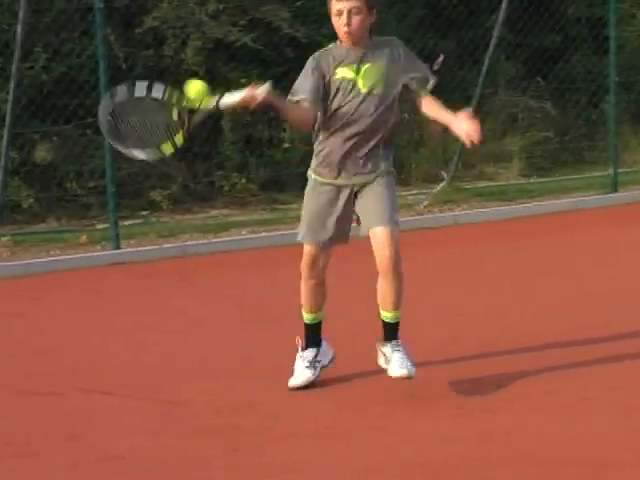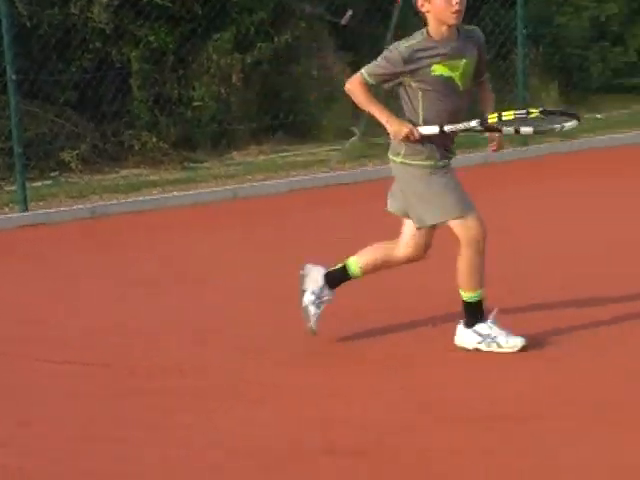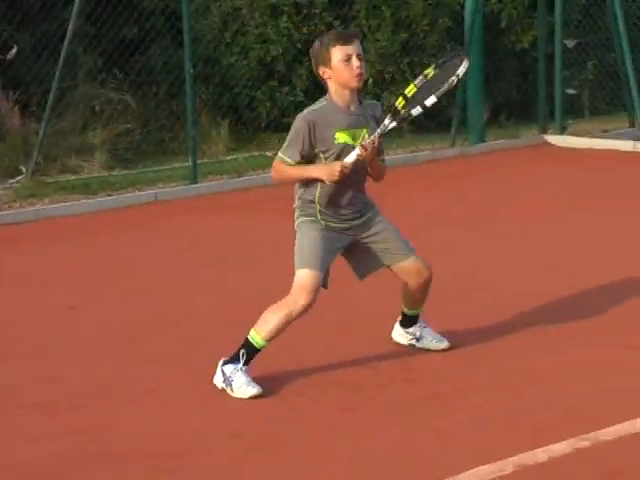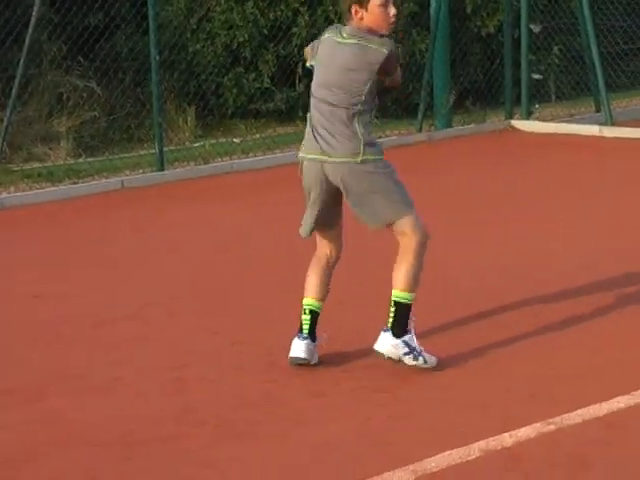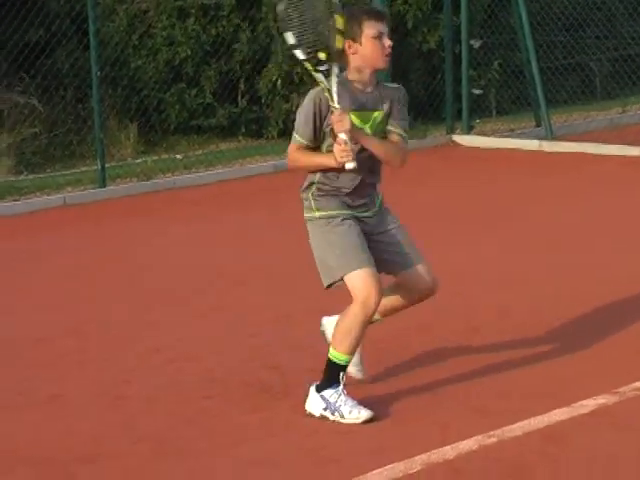
dt=1s
person 1, frame 1
left shoulder: (392, 51)
right shoulder: (320, 63)
left elbow: (423, 97)
right elbow: (304, 120)
left wrist: (455, 120)
right wrist: (270, 100)
left hip: (374, 174)
right hip: (326, 176)
left knee: (387, 256)
right knee: (312, 263)
left ankle: (391, 344)
right ankle: (314, 347)
person 1, frame 2
left shoulder: (474, 38)
right shoulder: (407, 52)
left elbow: (481, 82)
right elbow: (354, 84)
right wrist: (390, 122)
left hip: (436, 157)
right hip: (417, 159)
left knee: (410, 249)
right knee: (474, 233)
left ankle: (324, 280)
right ankle: (476, 324)
person 1, frame 3
left shoulder: (372, 112)
right shoulder: (311, 119)
left elbow: (379, 174)
right elbow: (279, 171)
left wrist: (374, 159)
right wrist: (322, 171)
left hip: (362, 215)
right hip: (318, 219)
left knee: (419, 274)
right knee: (302, 297)
left ankle: (409, 327)
right ankle: (233, 364)
person 1, frame 4
left shoulder: (327, 39)
right shoulder: (383, 50)
right elbow: (394, 81)
left hip: (314, 160)
right hip: (357, 159)
left knee: (327, 251)
right knee: (414, 235)
left ankle: (305, 340)
right ankle: (397, 333)
person 1, frame 5
left shoulder: (392, 95)
right shoulder: (321, 98)
left elbow: (398, 158)
right elbow: (294, 156)
left wrist: (358, 136)
right wrist: (332, 158)
left hip: (370, 206)
right hip: (328, 210)
left knee: (422, 284)
right knee: (368, 296)
left ankle: (341, 327)
right ankle: (325, 391)
